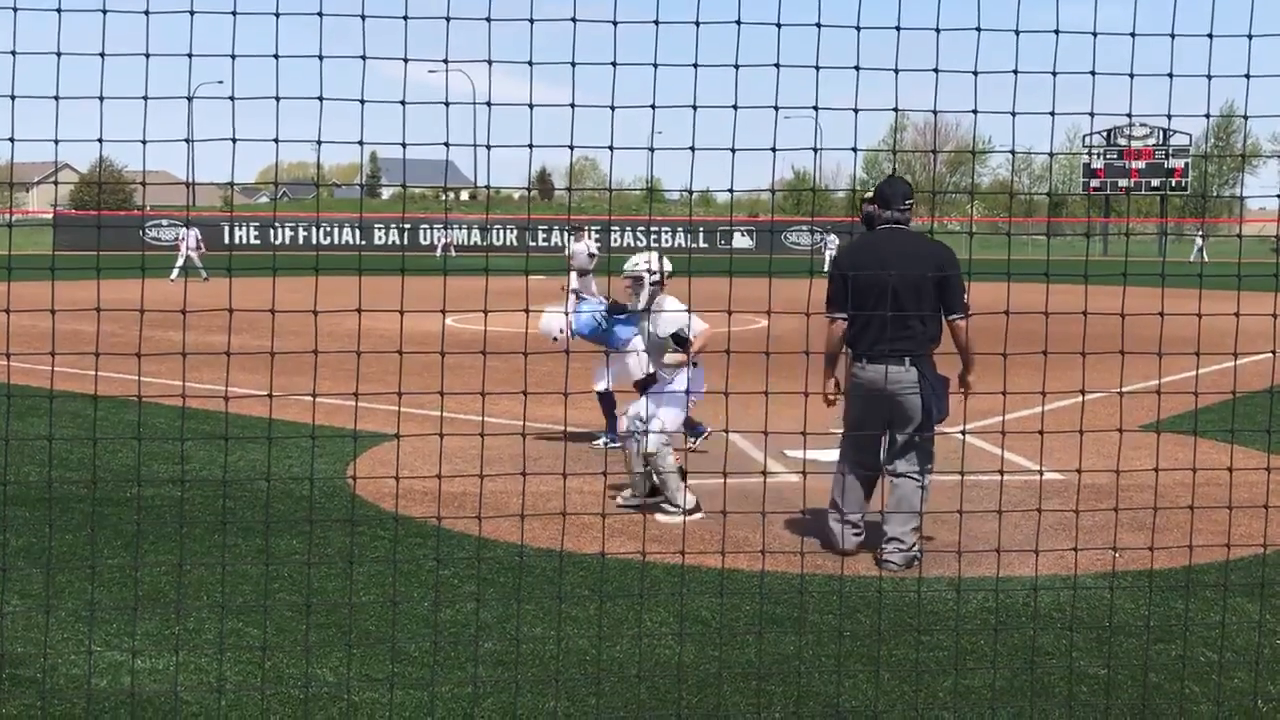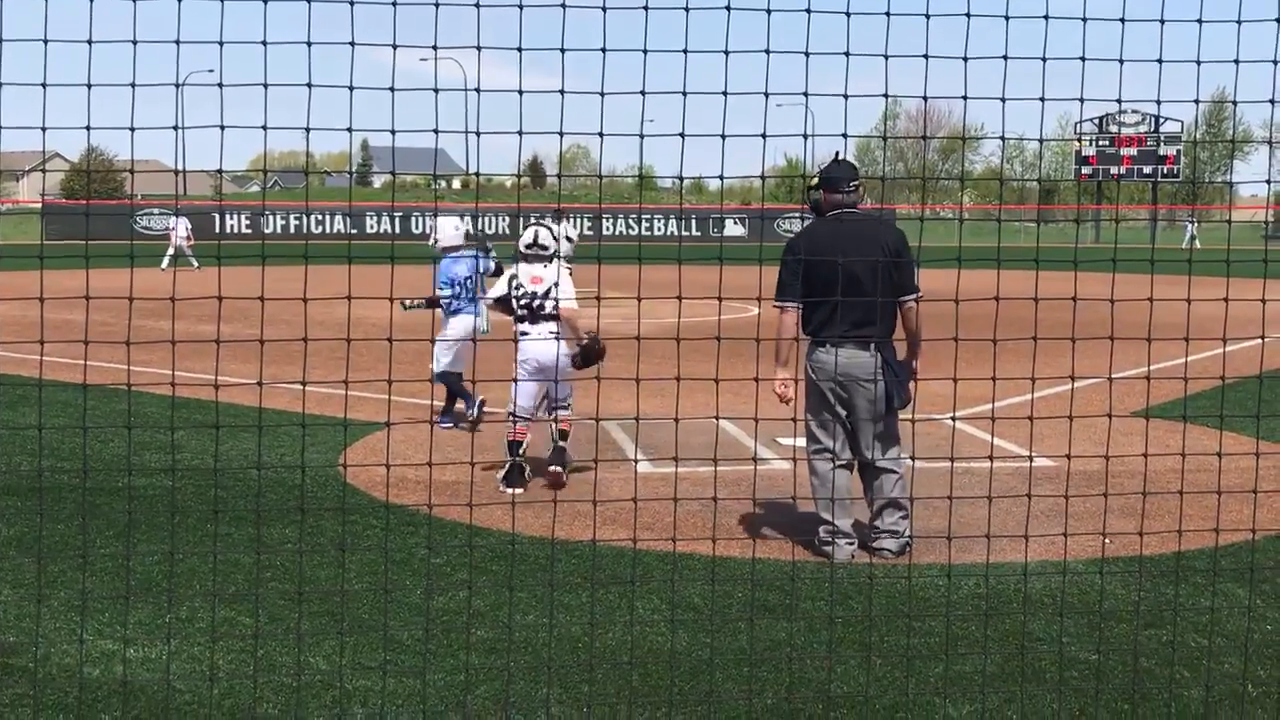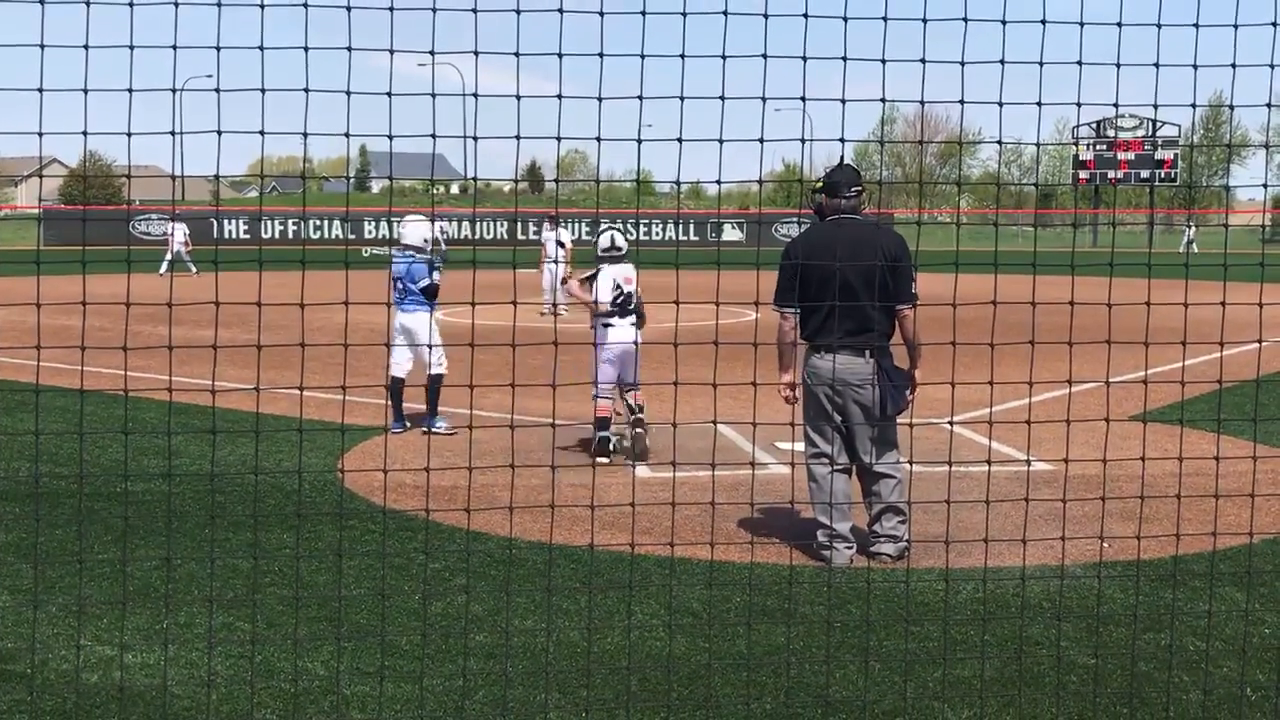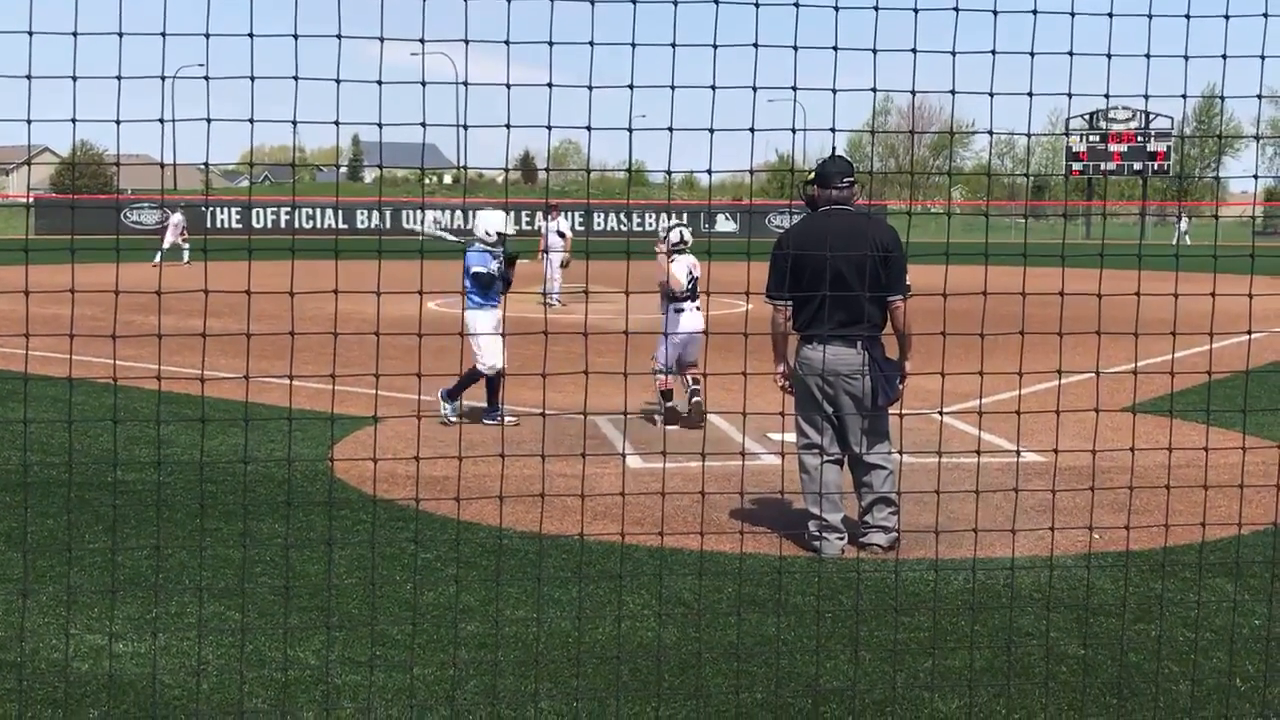
dt=1s
person 1, frame 1
left shoulder: (850, 254)
right shoulder: (938, 254)
left elbow: (837, 323)
right elbow: (958, 321)
left wrist: (830, 373)
right wrist: (968, 367)
left hip: (864, 370)
right hip: (914, 372)
left knee: (855, 454)
right knee: (910, 463)
left ankle: (844, 532)
right ankle: (898, 548)
person 1, frame 2
left shoulder: (803, 241)
right shoulder: (890, 235)
left elbow: (789, 311)
right elbow: (909, 304)
left wrist: (783, 368)
right wrist: (914, 353)
left hip: (824, 357)
right hip: (875, 357)
left knee: (828, 453)
right knee: (882, 451)
left ankle: (836, 539)
right ankle: (891, 535)
person 1, frame 3
left shoulder: (801, 246)
right shoulder: (889, 241)
left elbow: (788, 318)
right elbow: (905, 312)
left wrist: (787, 370)
right wrist: (914, 364)
left hip: (821, 363)
right hip: (871, 363)
left knee: (826, 458)
right knee: (881, 456)
left ankle: (836, 545)
right ankle: (889, 539)
person 1, frame 4
left shoulder: (793, 237)
right shoulder: (881, 232)
left elbow: (781, 310)
right elbow: (897, 304)
left wrist: (780, 361)
right wrist: (905, 355)
left hip: (812, 354)
right hip: (864, 354)
left knee: (818, 448)
right knee: (873, 446)
left ankle: (827, 535)
right ankle: (879, 530)
person 2, frame 1
left shoulder: (668, 310)
right shoulder: (644, 310)
left elbow: (704, 332)
left wrist: (687, 357)
left hip: (682, 383)
right hip: (665, 382)
left knee: (655, 442)
right knee: (630, 424)
left ankle: (685, 504)
right ankle: (646, 488)
person 2, frame 2
left shoulder: (515, 273)
right shoulder: (560, 273)
left elbow: (491, 300)
right elbow: (567, 312)
left wrist: (515, 311)
right wrist: (582, 337)
left hip: (527, 348)
right hip: (557, 347)
left knee: (520, 413)
right knee: (560, 404)
left ankle: (515, 472)
right ankle: (559, 455)
person 2, frame 3
left shoulder: (604, 273)
right shoulder: (631, 269)
left elbow: (602, 307)
left wrist: (577, 293)
right wrist: (642, 314)
left hip: (609, 338)
right hip: (631, 335)
left knee: (604, 393)
right knee: (629, 387)
left ankle: (603, 446)
right ankle: (638, 429)
person 2, frame 4
left shoulder: (673, 262)
right shoulder: (692, 260)
left elbow: (677, 288)
left wrist: (663, 262)
left hip: (677, 322)
right hip: (697, 321)
left knee: (662, 367)
right knee: (689, 365)
left ankle: (670, 415)
right ankle: (695, 401)
person 3, frame 1
left shoulder: (582, 325)
right shoulder: (582, 306)
left elbow: (616, 309)
left hip: (634, 344)
right hip: (624, 345)
right knee: (602, 384)
left ankle: (695, 429)
right ankle: (612, 434)
person 3, frame 2
left shoulder: (444, 265)
right shoulder: (476, 255)
left elbow: (441, 302)
right elbow: (498, 271)
left wrist: (415, 304)
right wrist: (487, 252)
left hip: (457, 320)
right hip: (476, 317)
left knee: (440, 370)
right knee: (456, 367)
left ankle: (471, 401)
right ankle: (447, 415)
person 3, frame 3
left shoulder: (397, 259)
right shoulder: (419, 263)
right elbow: (431, 293)
left wrist: (432, 268)
right wrist: (436, 271)
left hip: (401, 316)
right hip: (421, 317)
left knee: (398, 368)
right knee: (437, 366)
left ankle: (398, 420)
right ankle: (431, 419)
person 3, frame 4
left shoulder: (492, 255)
right shoulder: (475, 254)
left elbow: (504, 287)
right elbow: (483, 283)
left wrist: (509, 266)
right wrist: (496, 263)
left hip: (494, 312)
right hip: (478, 313)
left knee: (498, 364)
right knee: (487, 363)
left ankle: (494, 412)
right ankle: (449, 396)
